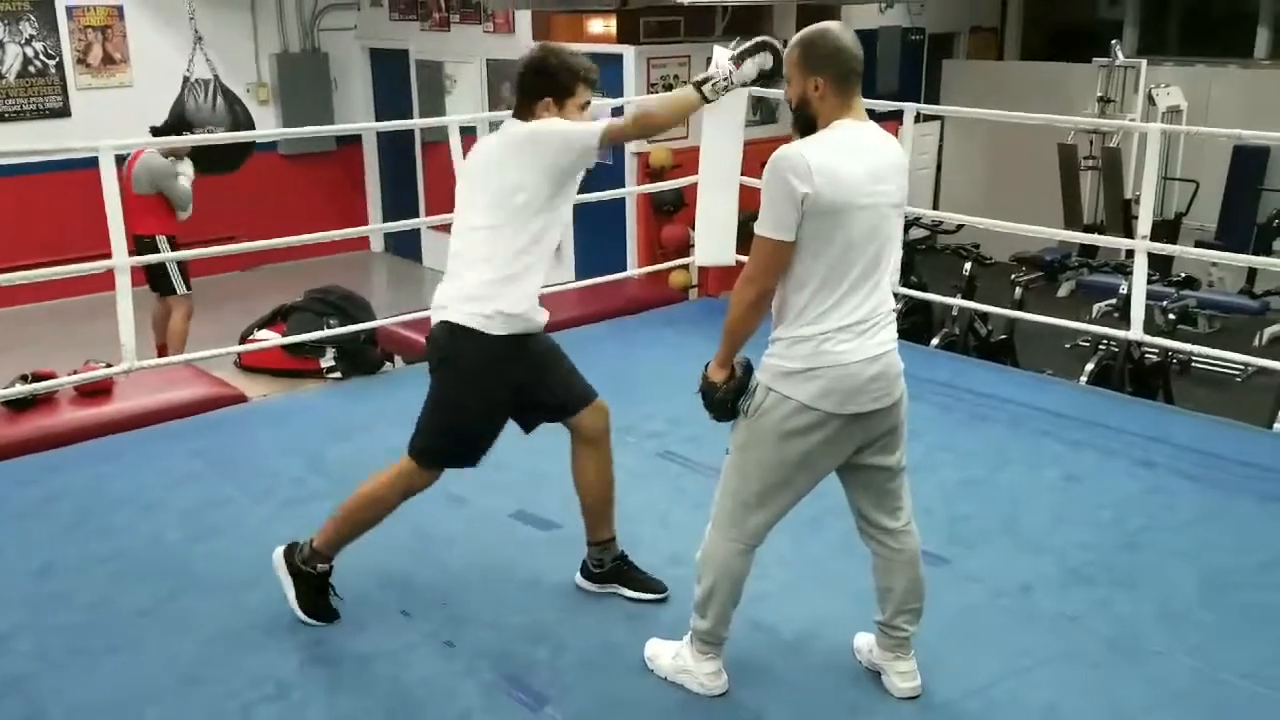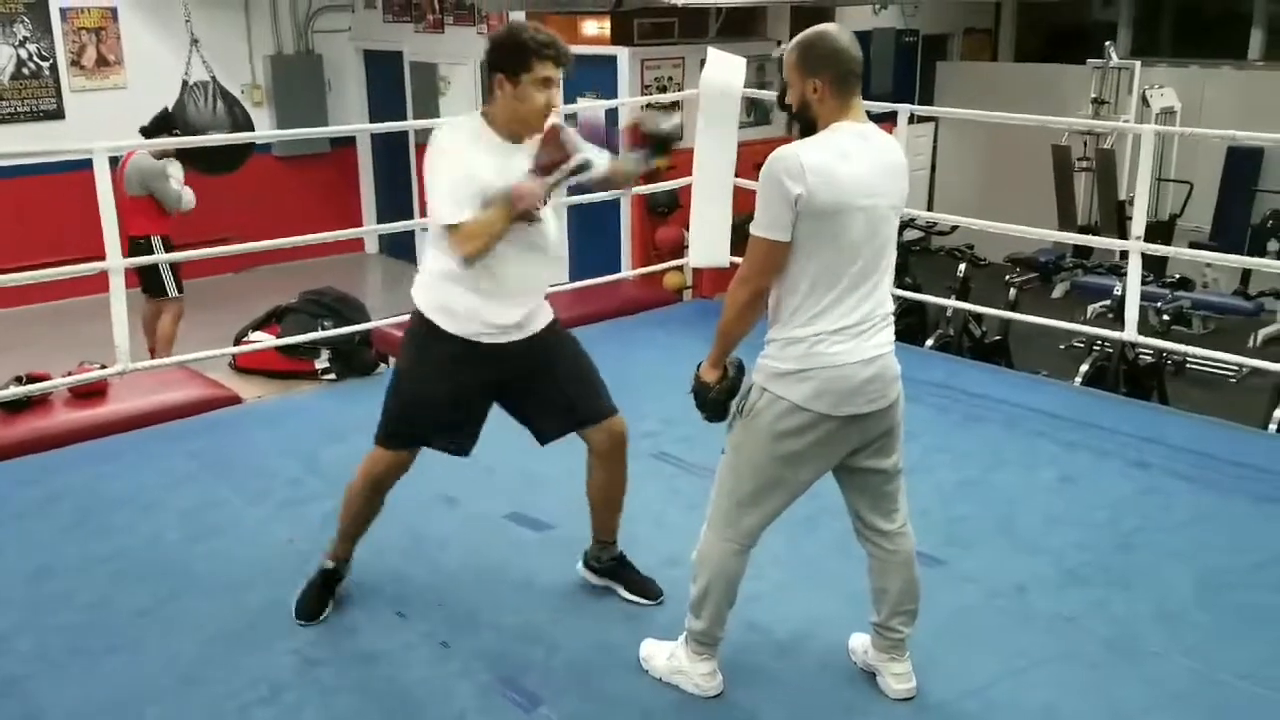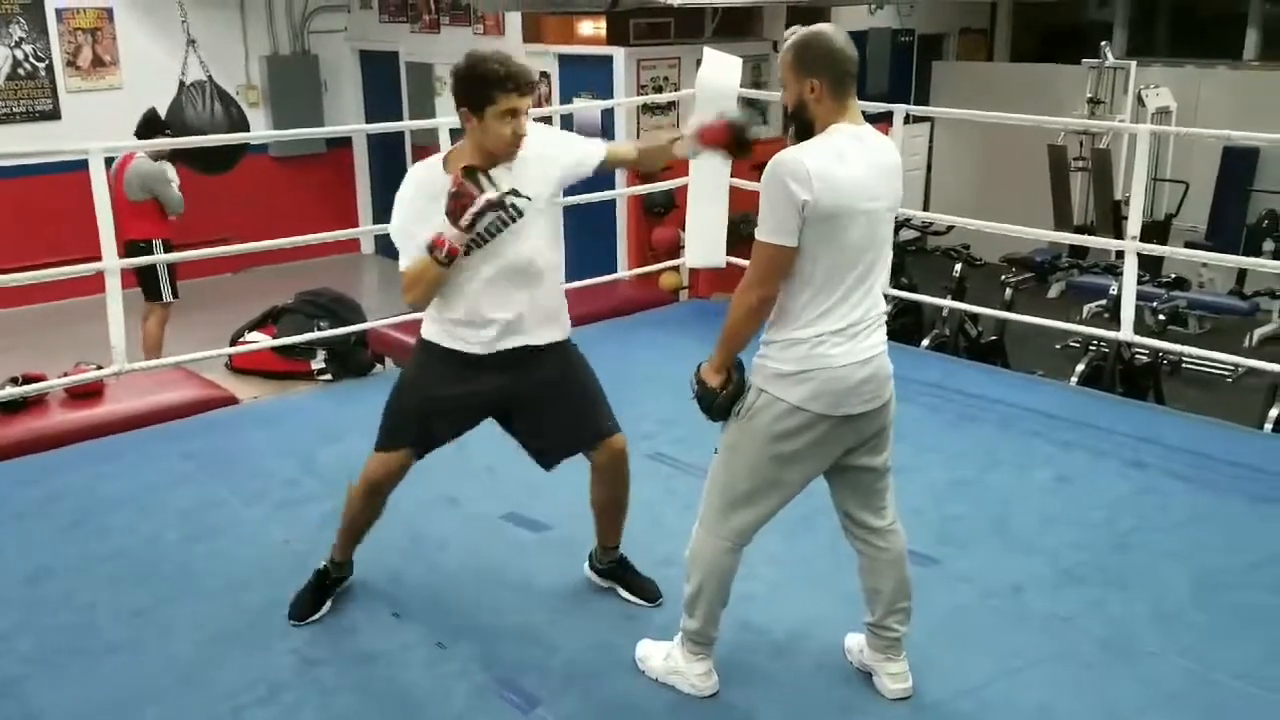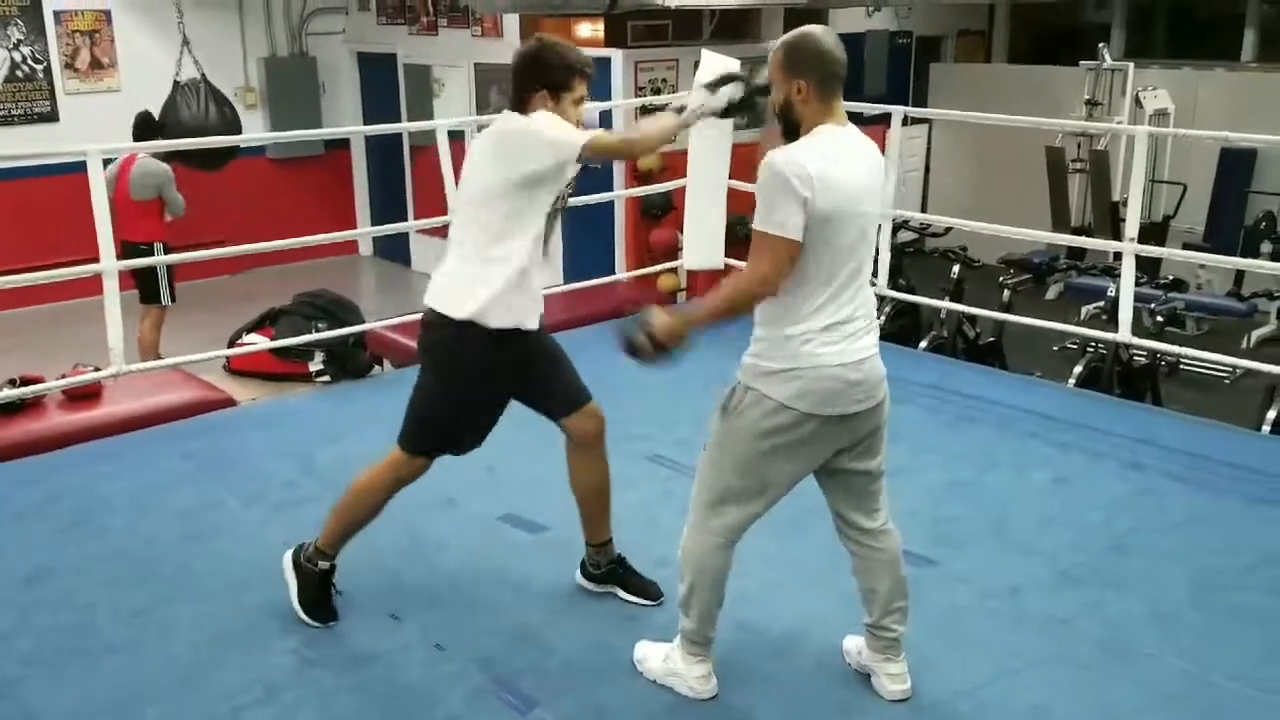
dt=0.2s
person 1, frame 1
left shoulder: (795, 163)
right shoulder: (891, 151)
left elbow: (759, 281)
left wrist: (723, 360)
right wrist: (803, 123)
left hip: (805, 383)
right hip: (880, 374)
left knee: (735, 524)
right knee: (890, 521)
left ankle: (703, 657)
right ankle: (898, 656)
person 1, frame 2
left shoulder: (792, 164)
right shoulder: (892, 154)
left elbow: (753, 283)
left wrist: (715, 360)
right wrist: (807, 127)
left hip: (800, 384)
right hip: (877, 377)
left knee: (730, 525)
right knee: (886, 523)
left ankle: (698, 658)
right ankle: (893, 658)
person 1, frame 3
left shoulder: (794, 168)
right shoulder: (885, 153)
left elbow: (760, 288)
left wrist: (719, 363)
right wrist: (796, 131)
left hip: (798, 385)
right hip: (870, 377)
left knee: (722, 523)
right knee: (875, 521)
left ankle: (694, 658)
right ankle: (889, 657)
person 1, frame 4
left shoulder: (790, 166)
right shoulder: (865, 152)
left elbow: (764, 277)
left wrist: (678, 324)
left hip: (788, 384)
right hip: (862, 378)
left knee: (712, 520)
right knee: (868, 522)
left ankle: (692, 660)
right ankle: (888, 658)
person 2, frame 1
left shoulder: (501, 151)
right shoulder: (539, 139)
right elbow: (642, 121)
right wrist: (721, 78)
left hip: (508, 329)
right hip: (477, 335)
left knee: (593, 422)
right knee: (420, 470)
left ankle: (602, 561)
right ankle: (308, 559)
person 2, frame 2
left shoulder: (546, 138)
right shoulder: (454, 143)
left elbow: (615, 175)
right elbow: (467, 247)
left wrist: (647, 153)
right wrist: (522, 191)
left hip: (529, 328)
right hip: (451, 332)
left knee: (610, 434)
right knee: (388, 459)
left ankle: (603, 556)
right ankle: (334, 565)
person 2, frame 3
left shoulder: (544, 147)
right shoulder: (420, 186)
left elbow: (633, 155)
right elbow: (414, 292)
left wrist: (701, 140)
right wrist: (456, 235)
left hip: (538, 345)
right hip: (453, 350)
left knee: (611, 451)
right knee: (385, 468)
left ankle: (607, 559)
right ankle: (335, 567)
person 2, frame 4
left shoulder: (534, 145)
right shoulder: (521, 136)
right elbow: (628, 145)
left wrist: (552, 206)
right wrist: (698, 106)
left hip: (514, 322)
right hip: (467, 330)
left knee: (587, 427)
right knee: (412, 459)
left ankle: (600, 560)
right ankle: (313, 559)
person 3, frame 1
left shoulder: (138, 159)
right shoulder: (160, 165)
right elbow: (183, 202)
right wrist: (184, 177)
left hip: (144, 240)
right hip: (158, 241)
left knee: (164, 300)
right knee: (182, 306)
left ankle: (163, 357)
person 3, frame 2
left shoulder: (132, 160)
right shoulder: (150, 167)
right elbow: (174, 204)
right wrist: (175, 179)
left hip: (139, 240)
right hip: (152, 242)
left knee: (154, 301)
right knee: (173, 308)
left ankle: (155, 358)
person 3, frame 3
left shoulder: (122, 164)
right shoulder: (151, 170)
right elbow: (176, 208)
right wrist: (172, 184)
left hip: (134, 243)
right hip: (152, 245)
left knee: (152, 306)
right knee: (159, 312)
left ankle: (151, 361)
person 3, frame 4
left shoulder: (115, 168)
right shoulder: (158, 170)
right elbow: (178, 211)
right wrist: (170, 191)
left hip: (129, 245)
right hip: (151, 247)
left knee: (151, 307)
right knee: (155, 313)
left ankle: (152, 360)
